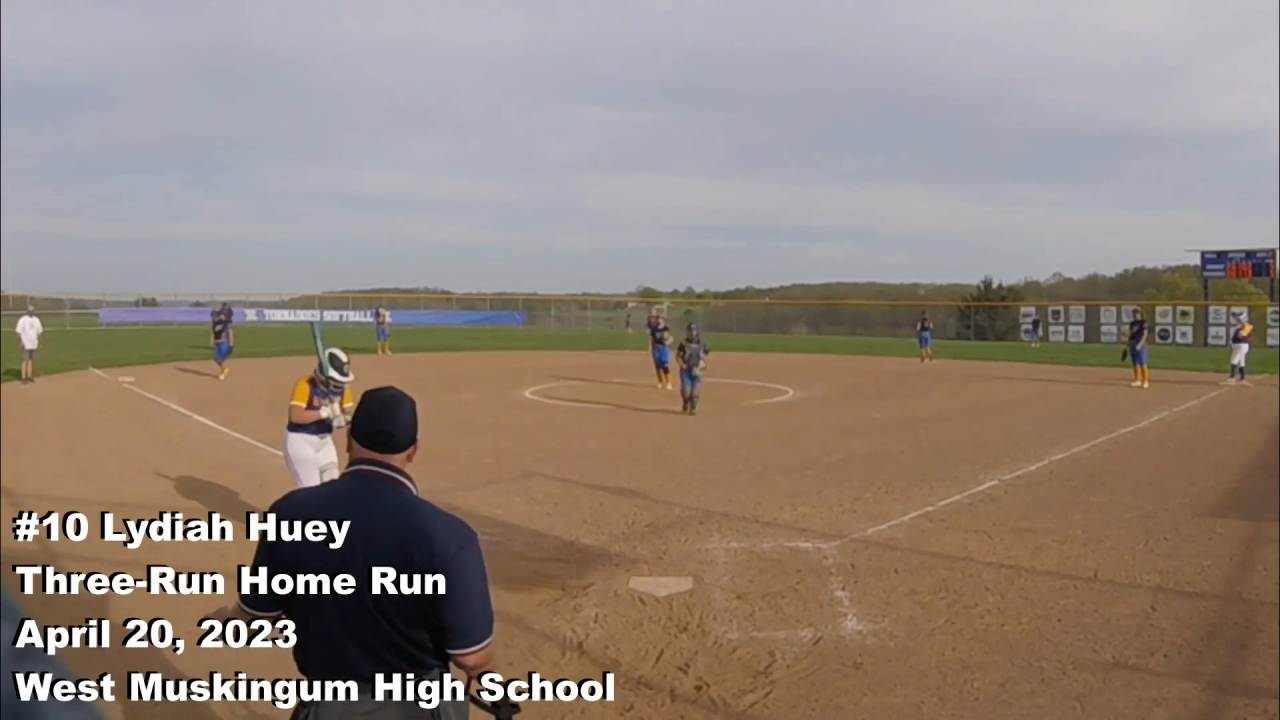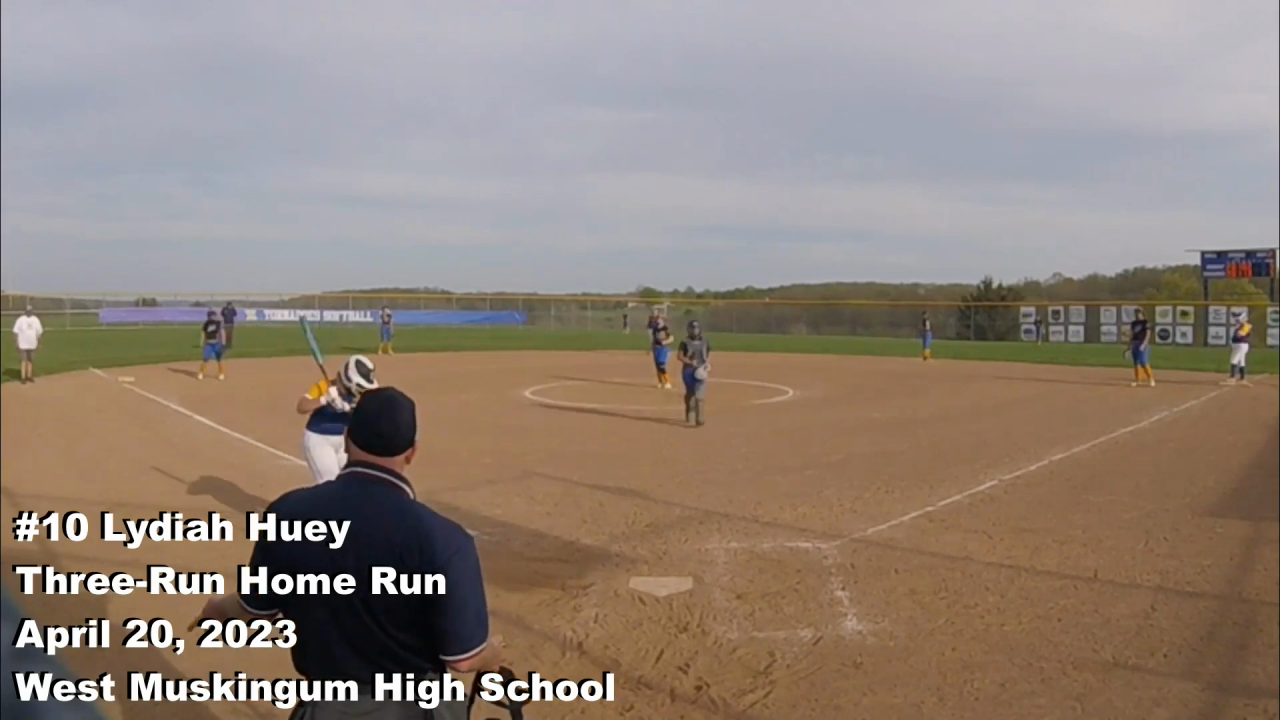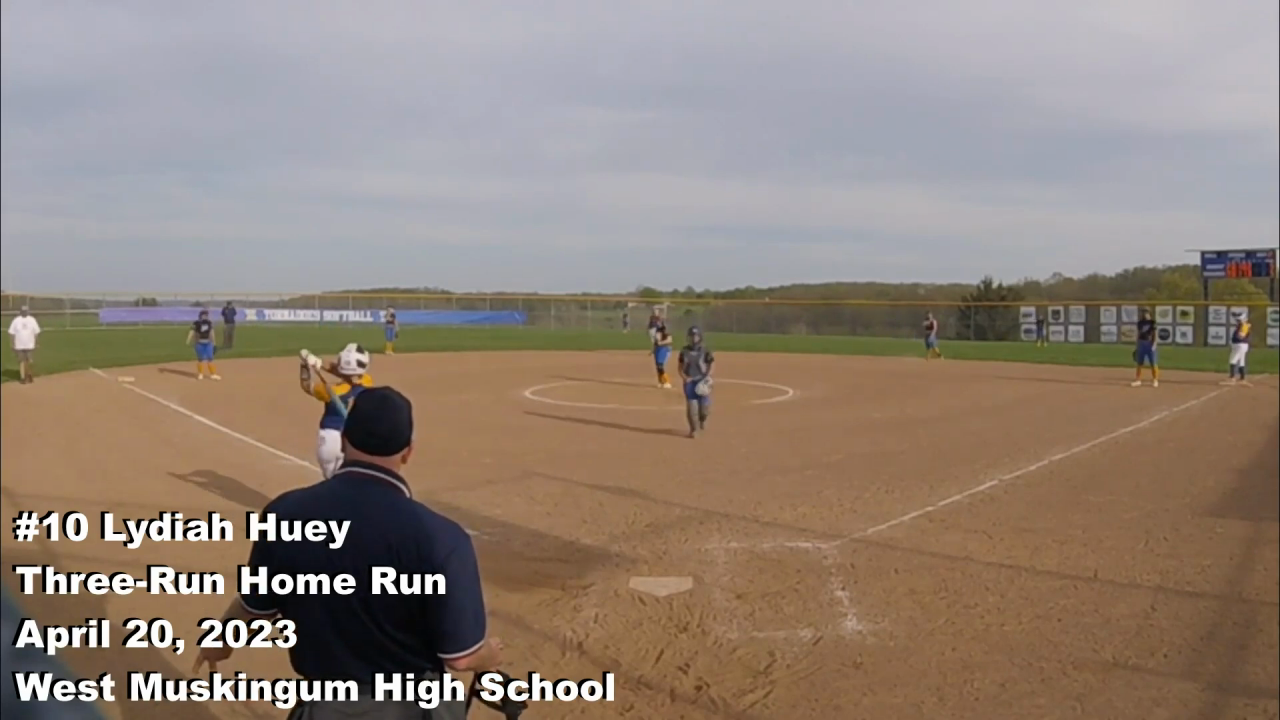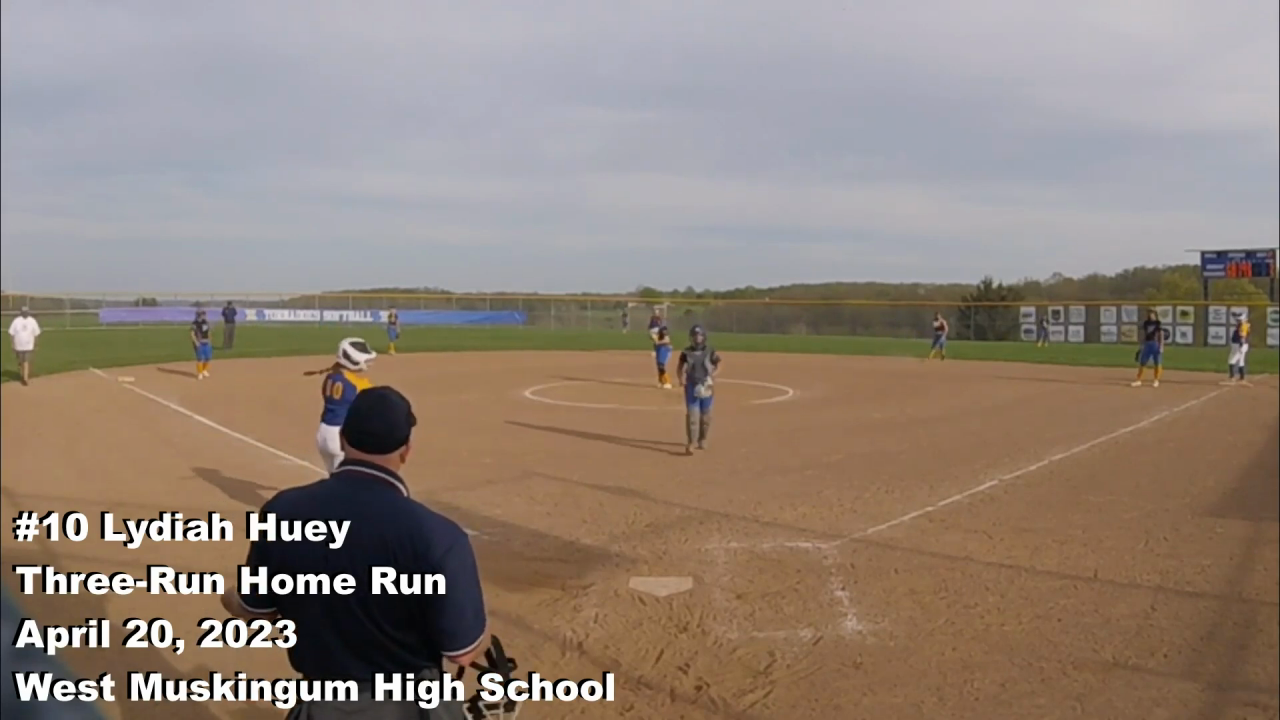
dt=0.5s
person 1, frame 1
left shoulder: (292, 514)
right shoulder: (445, 534)
left elbow: (257, 615)
right elbow: (470, 654)
left wrist: (228, 619)
right wrist: (482, 666)
person 1, frame 2
left shoulder: (289, 514)
right shoulder: (441, 539)
left elbow: (254, 608)
right elbow: (462, 657)
left wrist: (218, 610)
right wrist: (490, 654)
person 1, frame 3
left shoulder: (287, 514)
right shoulder: (437, 536)
left elbow: (254, 607)
right elbow: (459, 655)
left wrist: (222, 639)
right wrist: (488, 656)
person 1, frame 4
left shoulder: (284, 513)
right shoulder: (433, 536)
left elbow: (257, 607)
right elbow: (462, 650)
left wrist: (232, 600)
right wrist: (483, 639)
